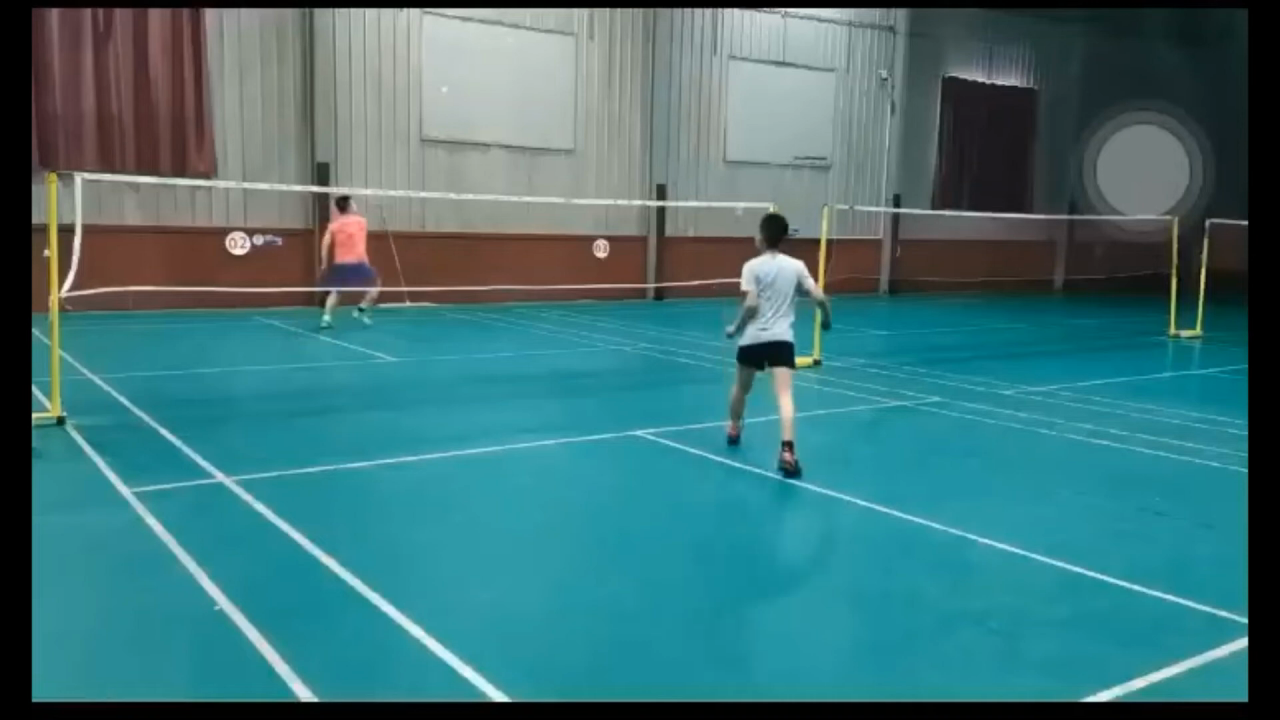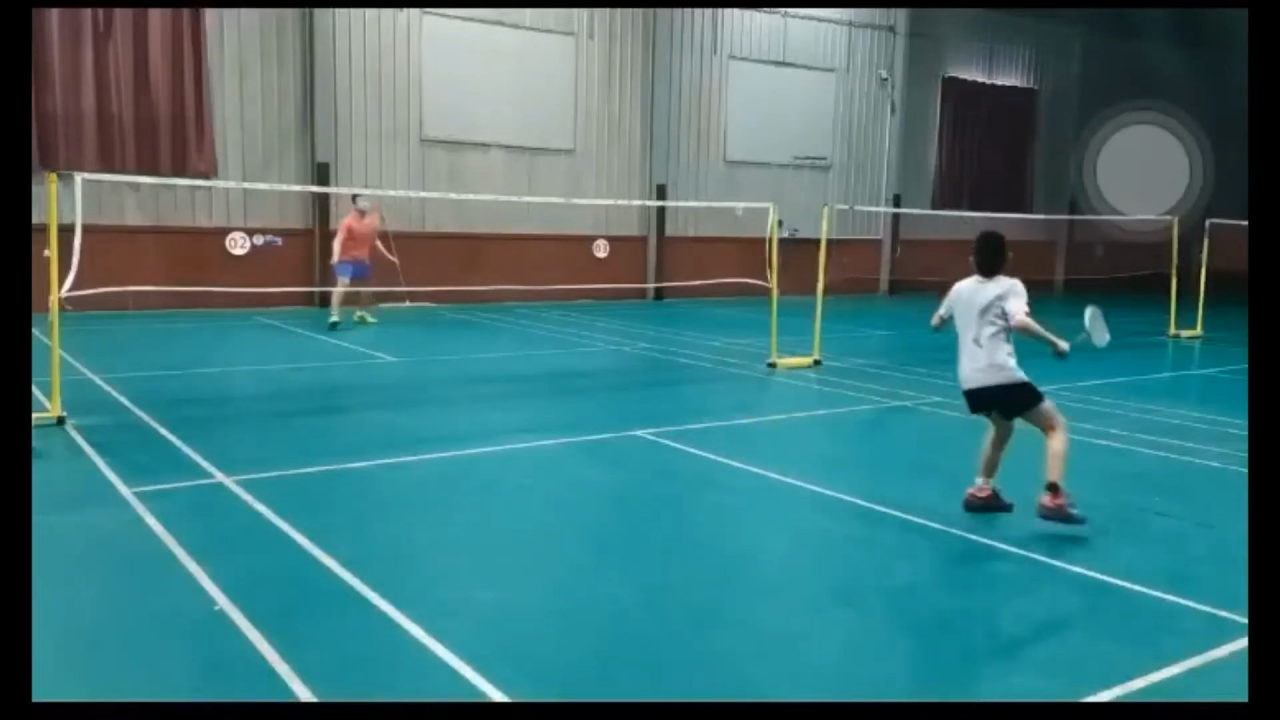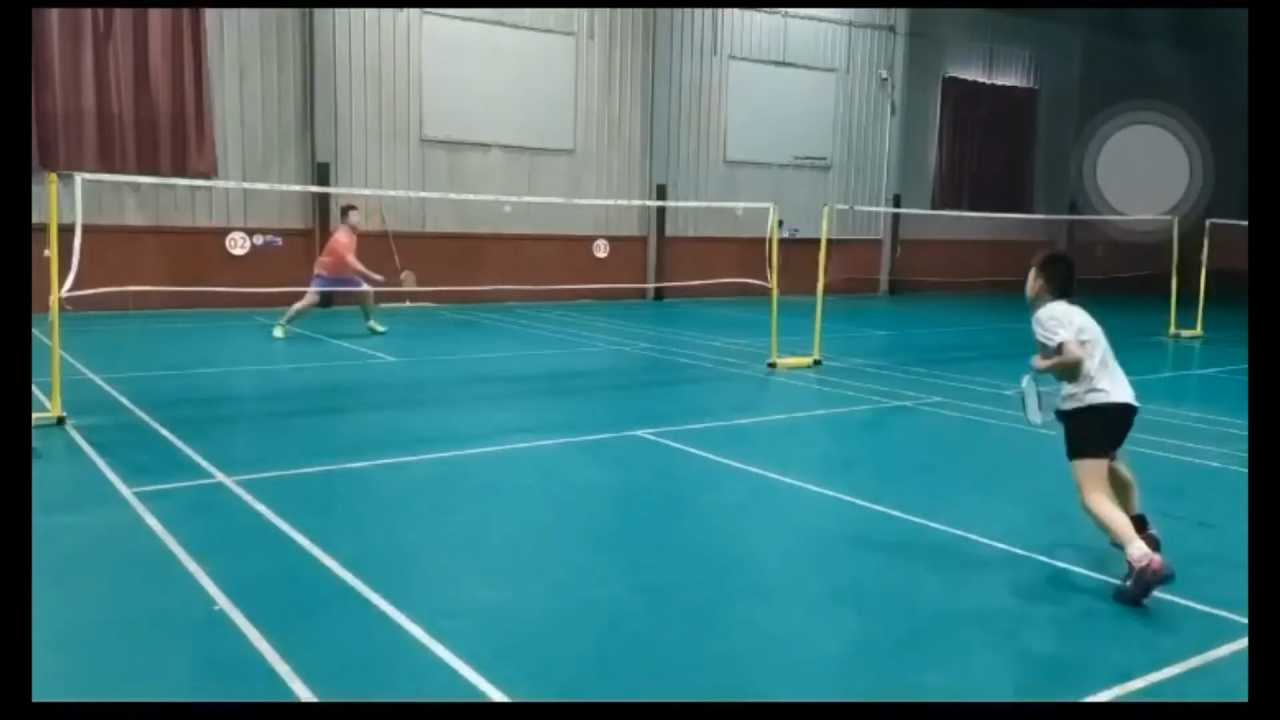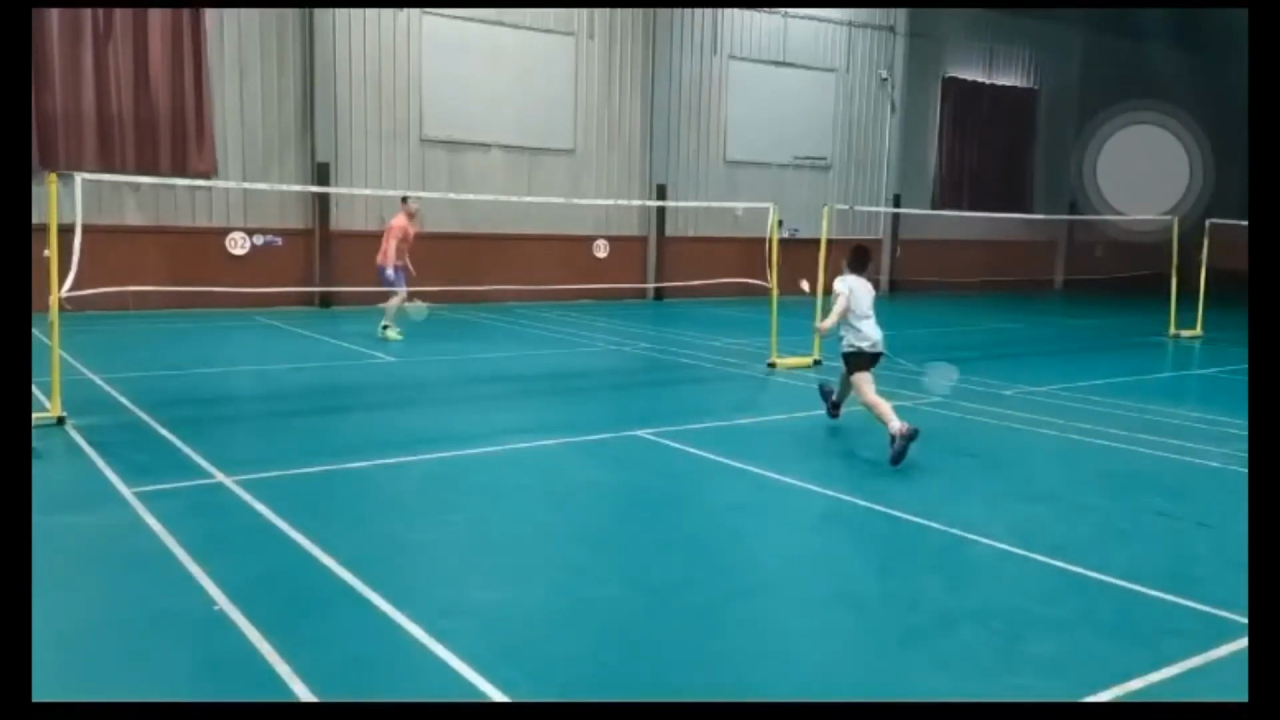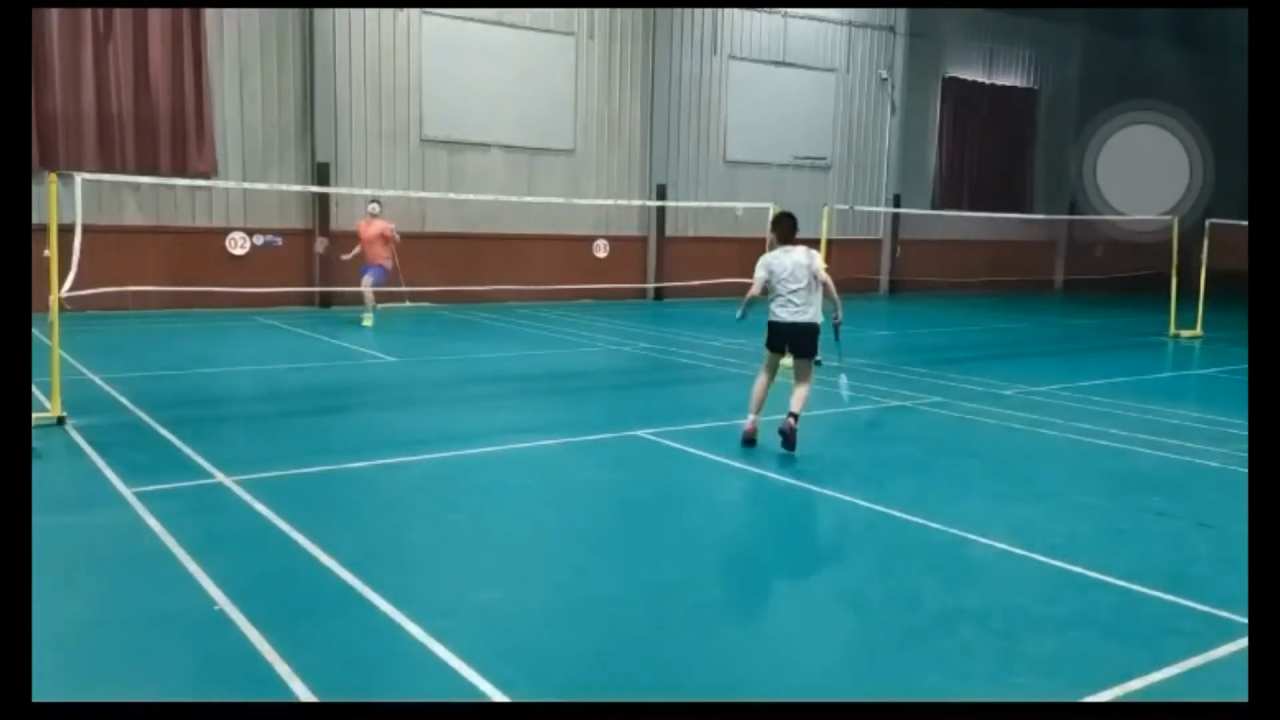
dt=1s
person 1, frame 1
left shoulder: (752, 266)
right shoulder: (796, 266)
left elbow: (751, 303)
right elbow: (819, 297)
left wrist: (735, 327)
right wrist: (827, 317)
left hip: (751, 338)
right hip: (781, 338)
left knee: (741, 385)
right knee: (784, 396)
left ankle: (734, 428)
right ankle: (787, 451)
person 1, frame 2
left shoulder: (959, 290)
right shoulder: (1010, 287)
left elbow: (936, 323)
right elbow: (1019, 322)
right wrist: (1055, 341)
left hip: (972, 382)
right hip: (1003, 379)
left knee: (1002, 428)
right knee: (1055, 428)
left ankle: (981, 490)
right ankle: (1052, 496)
person 1, frame 3
left shoulder: (1045, 316)
right shoulder: (1076, 314)
left elbow: (1073, 356)
left wrist: (1042, 365)
left hip: (1088, 407)
right hip: (1122, 402)
left knee: (1094, 498)
right knee: (1109, 466)
left ankle: (1144, 563)
right ankle: (1143, 532)
person 1, frame 4
left shoulder: (841, 281)
right shoulder: (868, 287)
left elbow: (842, 301)
left wrist: (829, 321)
left hip: (859, 347)
right hip: (875, 345)
left knee: (867, 395)
right knee: (848, 372)
left ankle: (898, 429)
right ankle: (835, 403)
person 1, frame 5
left shoulder: (767, 259)
right shoulder: (810, 254)
left elbow: (755, 292)
right elbow: (824, 280)
left wrist: (743, 308)
right wrist: (838, 308)
left hip: (779, 323)
right hip: (808, 324)
left knee: (767, 374)
right knee: (803, 382)
left ankle: (751, 425)
right ankle: (790, 420)
